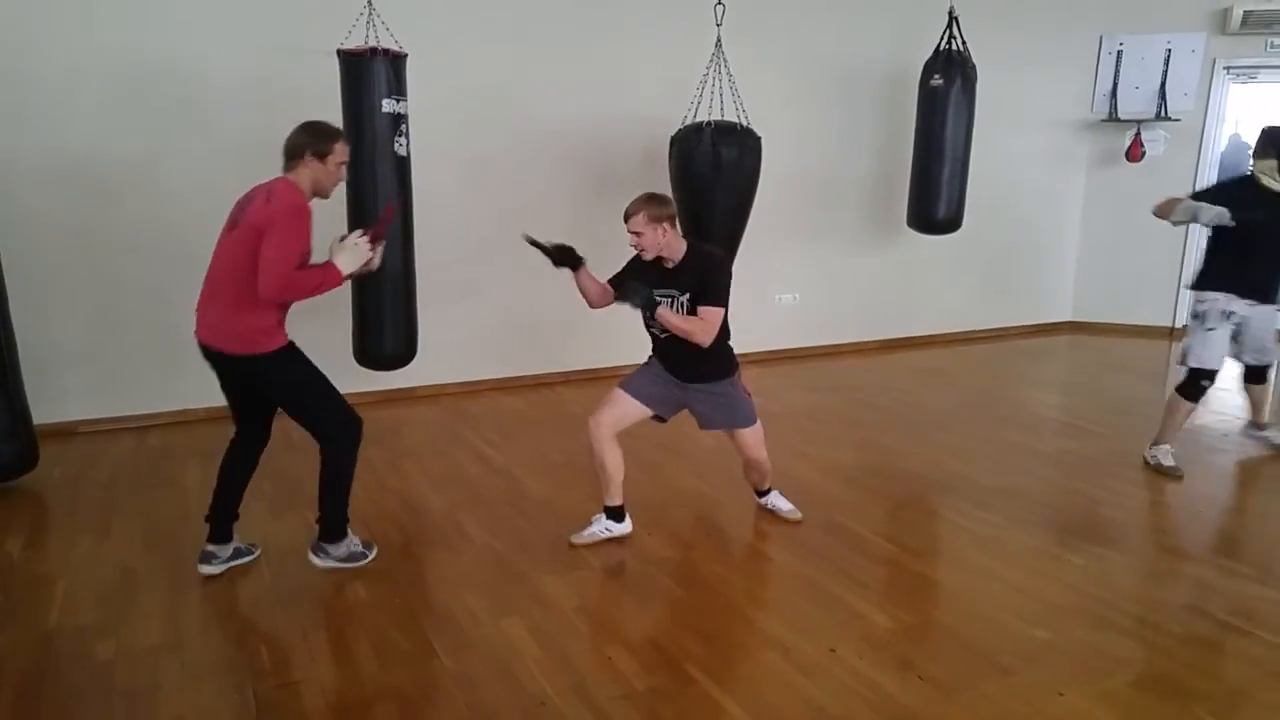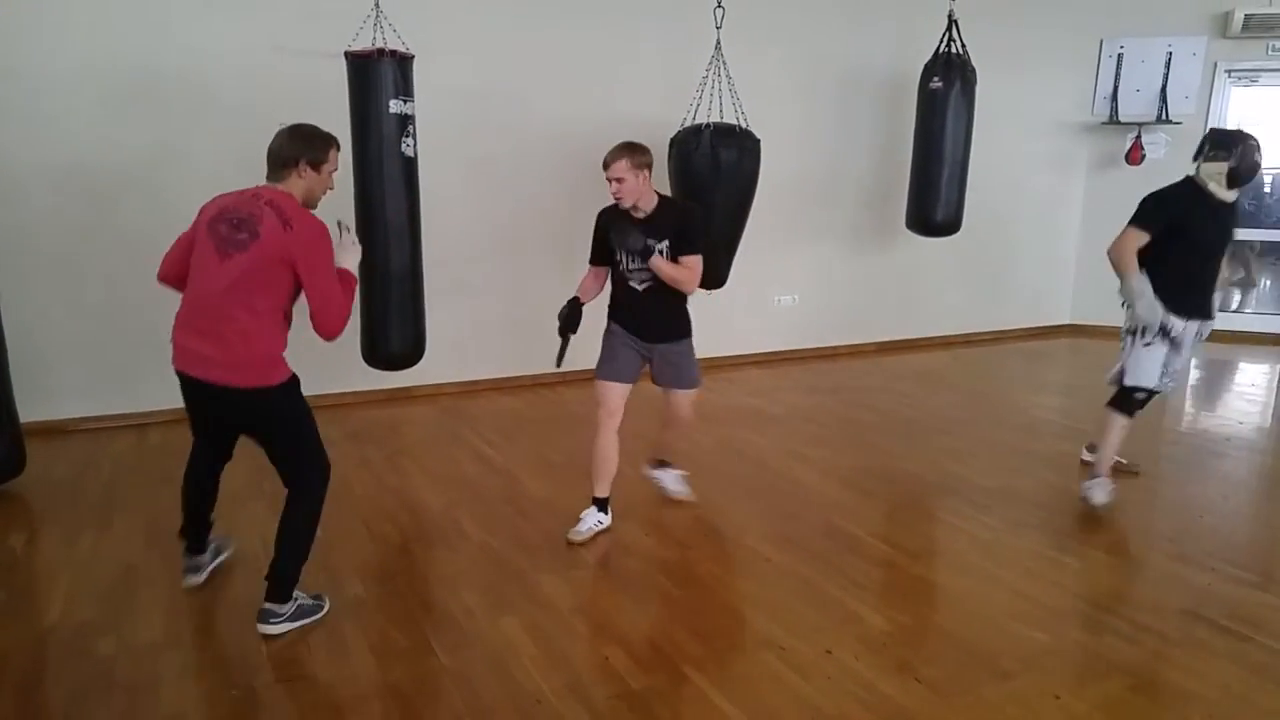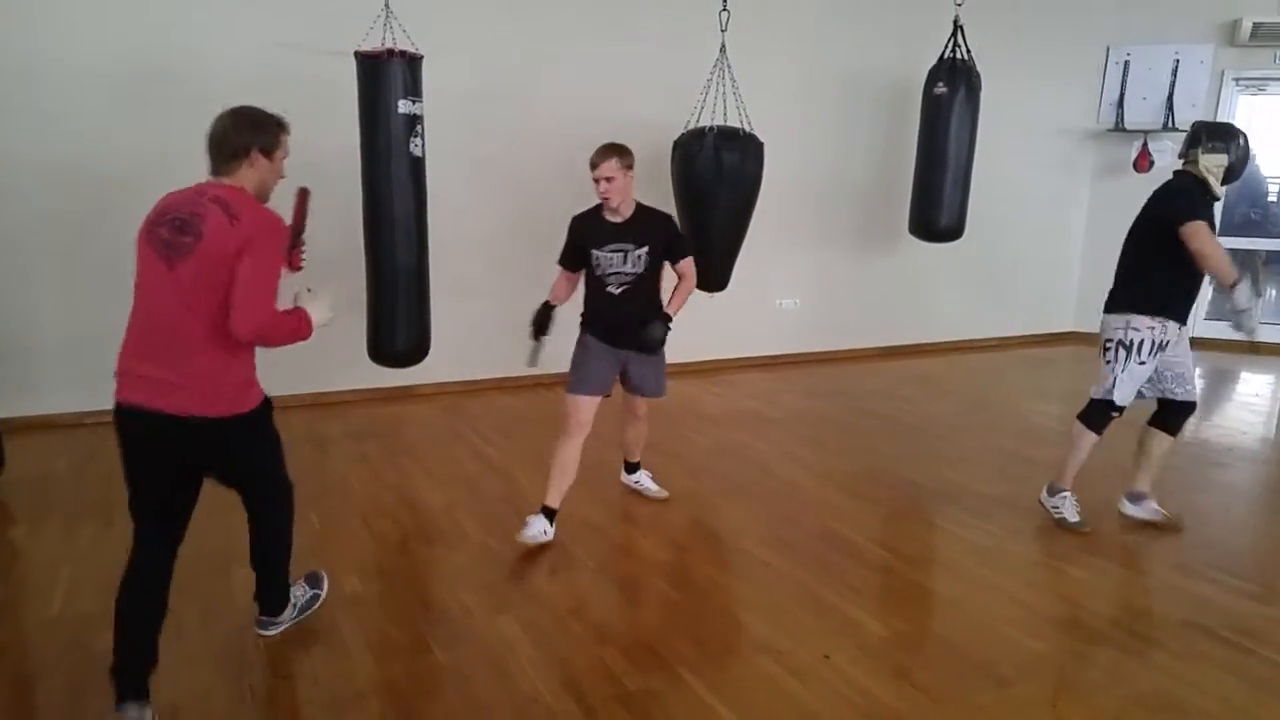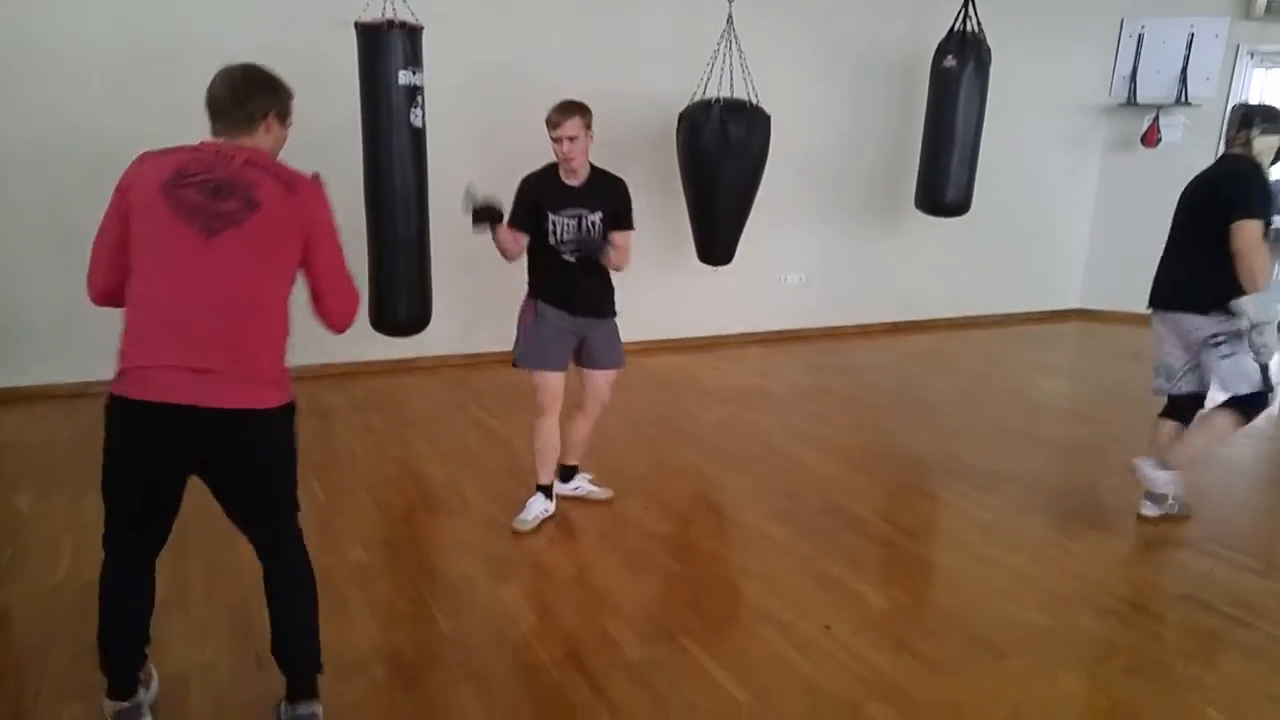
dt=0.4s
person 1, frame 1
left shoulder: (261, 196)
right shoulder: (292, 208)
right elbow: (274, 287)
left wrist: (346, 264)
right wrist: (338, 267)
left hip: (216, 338)
right hip: (256, 345)
left knee: (252, 433)
right knee: (342, 429)
left ankle: (219, 547)
right ankle: (333, 541)
person 1, frame 2
left shoulder: (218, 207)
right shoulder: (306, 230)
left elbow: (170, 273)
right elbow: (331, 323)
right wrist: (346, 269)
left hip: (192, 367)
right hip: (256, 379)
left knee: (209, 452)
right knee: (309, 478)
left ankle: (197, 552)
right ankle: (279, 603)
person 1, frame 3
left shoulder: (163, 211)
right shoulder: (260, 224)
right elbow: (249, 326)
right wrist: (308, 317)
left hip: (138, 404)
right hip: (222, 411)
left knee: (153, 543)
right knee: (270, 504)
right ankle: (275, 608)
person 1, frame 4
left shoulder: (147, 174)
right shoulder: (302, 193)
left elbow: (103, 286)
right elbow: (340, 313)
right wrist: (313, 251)
left hip: (147, 399)
right hip: (254, 406)
left knee: (130, 546)
right knee: (281, 546)
person 2, frame 1
left shoulder: (710, 264)
right shoulder: (640, 266)
left elbow: (704, 334)
right elbow: (601, 297)
left wrist: (650, 307)
right wrist: (578, 266)
left hip: (714, 376)
right hip: (662, 370)
left knee: (755, 456)
right knee: (600, 426)
left ankle: (766, 494)
right ankle: (614, 519)
person 2, frame 2
left shoulder: (681, 216)
right shoulder: (608, 220)
left elbow: (690, 281)
right elbow: (597, 272)
left wrist: (647, 254)
right wrist: (576, 303)
left hip: (672, 333)
right hip: (624, 331)
left knee: (681, 413)
right knee: (607, 419)
left ankle: (663, 467)
right ankle: (599, 509)
person 2, frame 3
left shoulder: (659, 225)
right shoulder: (584, 225)
left elbow: (688, 275)
right elbow: (569, 276)
left wrist: (665, 318)
right wrist: (549, 307)
left hip: (644, 341)
right hip: (596, 340)
left knee: (637, 414)
right knee: (574, 429)
left ankle: (632, 471)
right ankle: (545, 519)
person 2, frame 4
left shoulder: (613, 188)
right shoulder: (535, 185)
left elbow: (622, 258)
right elbow: (512, 252)
left wrist: (607, 250)
right wrist: (496, 225)
left hip: (597, 309)
right hip: (547, 308)
left knee: (597, 398)
right knee: (548, 405)
left ankle: (569, 477)
right ankle: (542, 497)
person 3, frame 1
right shoulder: (1230, 192)
right elbow: (1164, 209)
right wrist: (1200, 211)
right hip: (1217, 297)
right knee: (1203, 376)
right ankle: (1159, 447)
person 3, frame 2
left shoulder: (1225, 207)
right shoulder: (1168, 201)
right elbow: (1121, 248)
left wrist: (1207, 311)
right wrist: (1140, 299)
left hip: (1188, 317)
right hip: (1154, 313)
left knee: (1147, 388)
right knee: (1135, 389)
left ankle: (1100, 447)
right ankle: (1097, 479)
person 3, frame 3
left shoulder: (1188, 195)
right shoulder: (1183, 194)
right elbow: (1204, 247)
right wrist: (1243, 295)
left hip: (1165, 321)
right hip: (1139, 317)
left knee: (1179, 405)
right knee: (1108, 404)
left ankle: (1139, 496)
right ankle: (1058, 492)
person 3, frame 4
left shoulder: (1206, 180)
left hip: (1172, 303)
right hip: (1214, 309)
left knee: (1184, 398)
left ankle: (1157, 495)
right ankle: (1163, 464)
